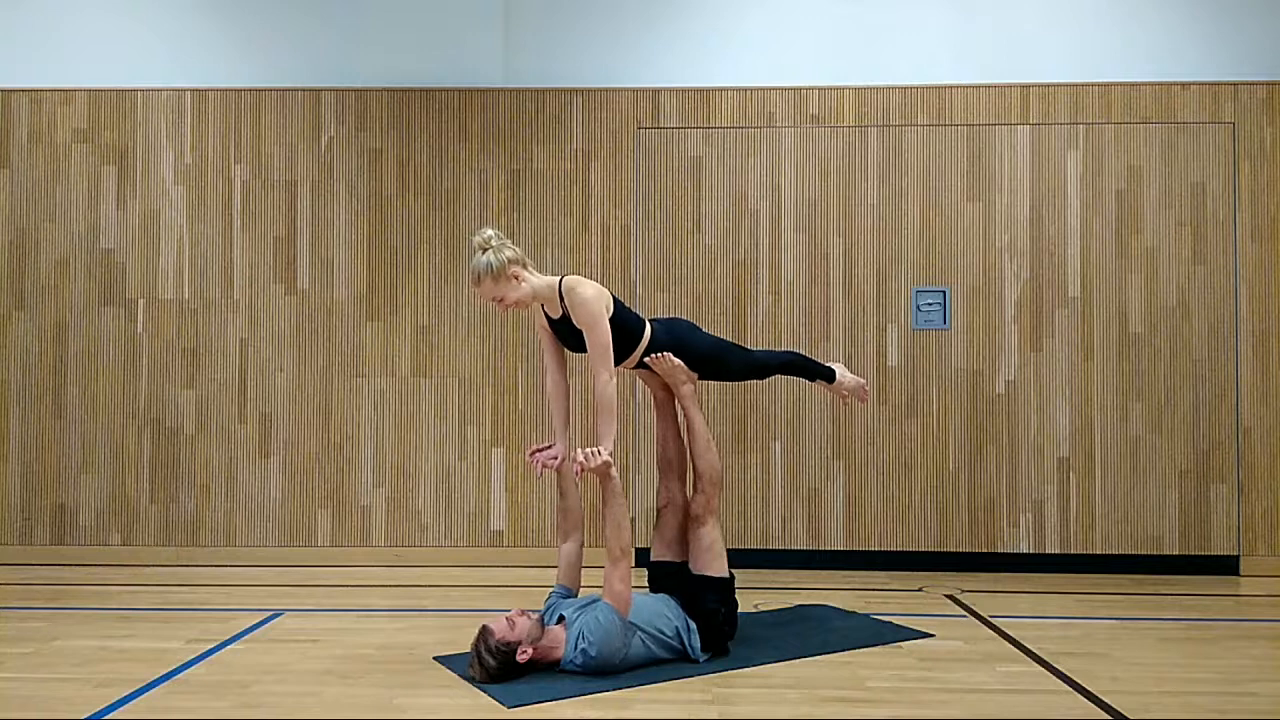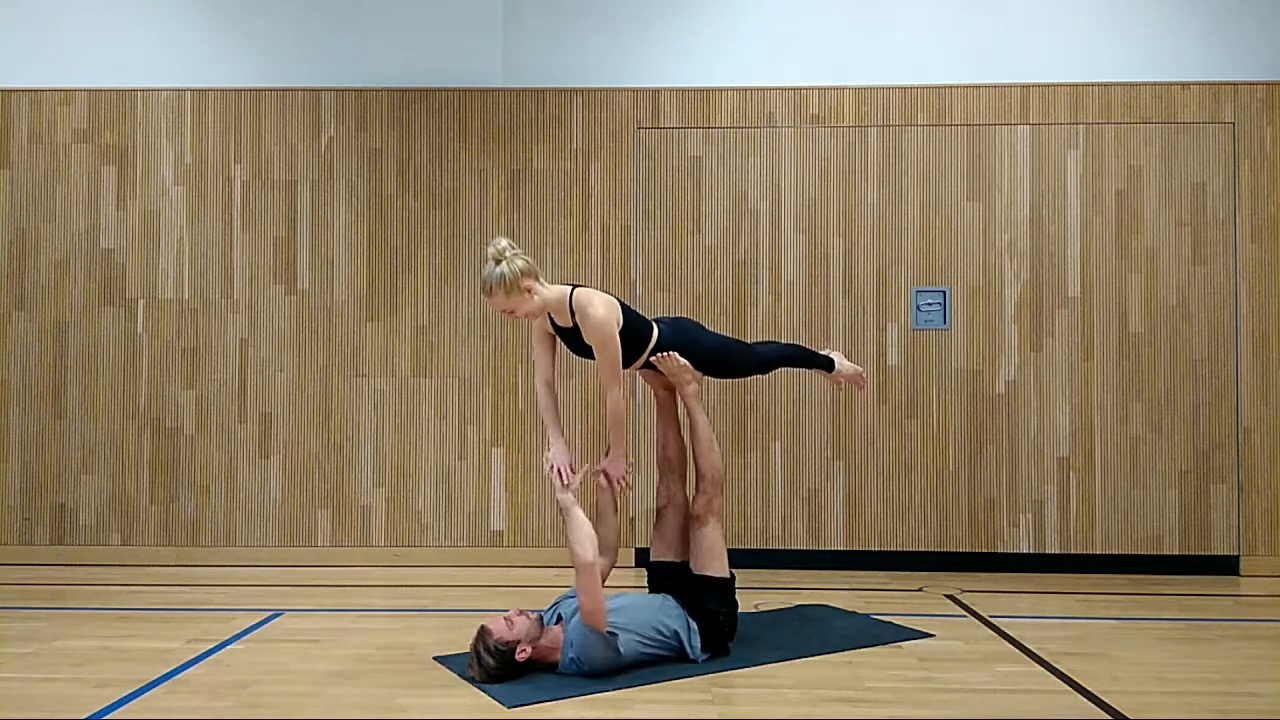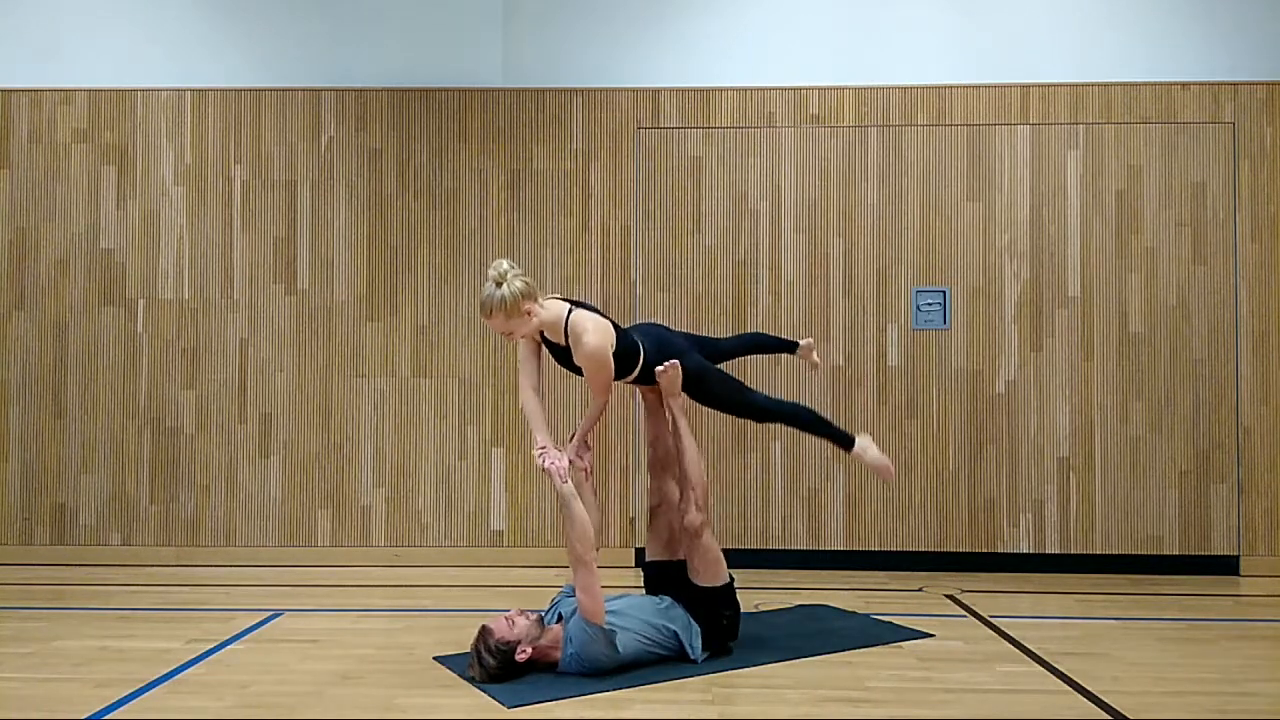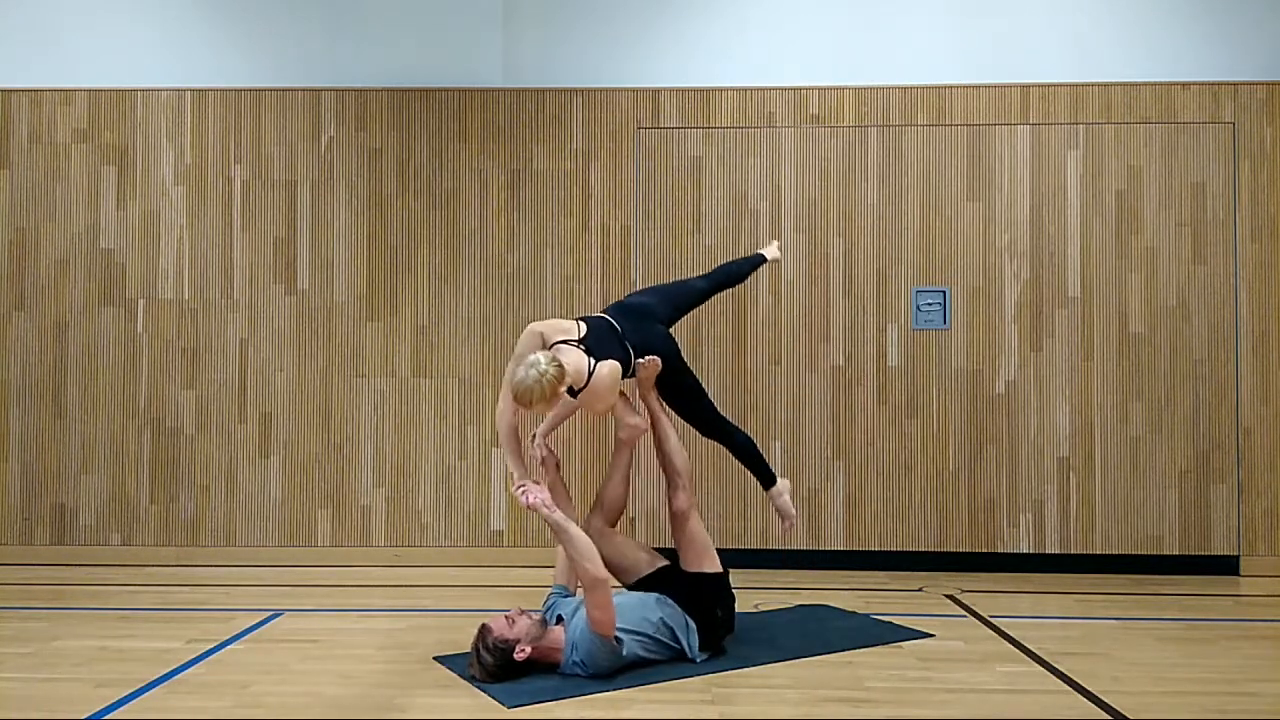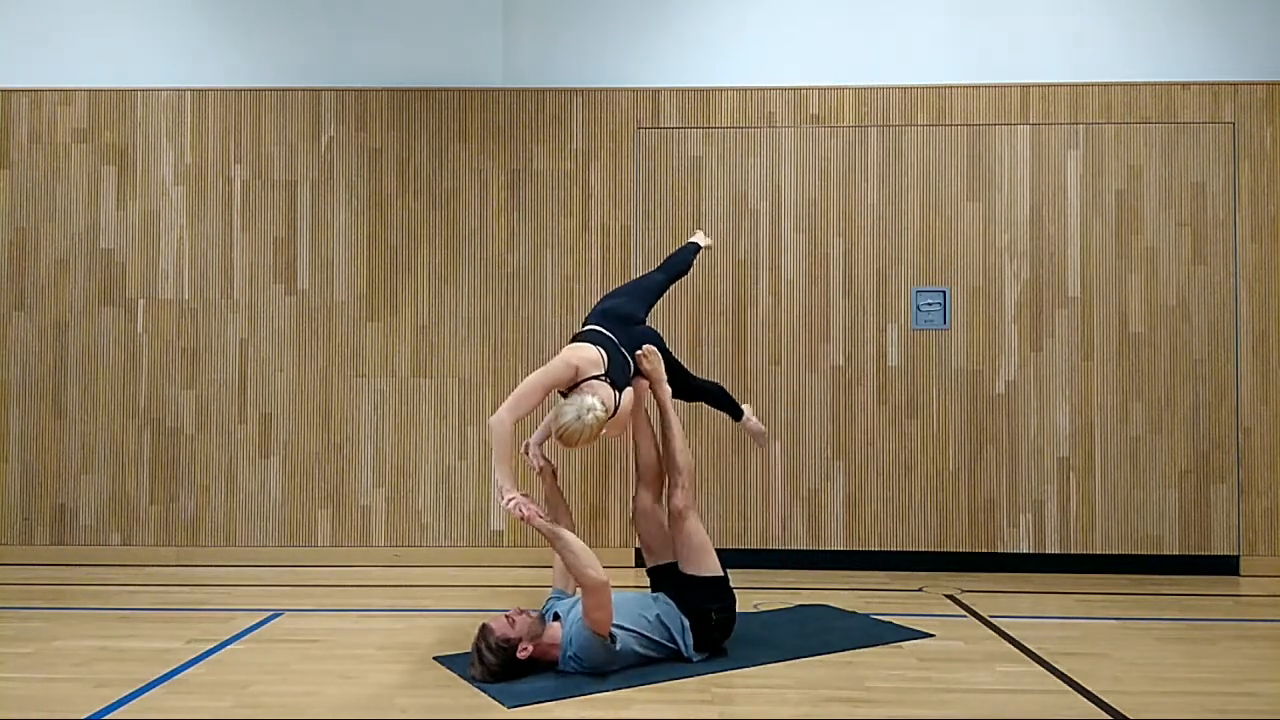
dt=1s
person 1, frame 1
left shoulder: (580, 295)
right shoulder: (543, 311)
left elbow: (605, 376)
right elbow: (555, 377)
left wrist: (605, 446)
right wrist: (560, 442)
left hip: (677, 346)
right hip: (655, 358)
left knee: (754, 365)
right knee: (753, 367)
left ankle: (832, 374)
right ankle: (828, 375)
person 1, frame 2
left shoulder: (592, 311)
right shoulder: (545, 316)
left elbow: (613, 391)
right elbow: (544, 384)
left wrist: (617, 454)
right wrist: (558, 445)
left hip: (683, 345)
right hip: (657, 346)
left knee: (757, 359)
right knee: (753, 359)
left ankle: (830, 362)
right ankle: (824, 362)
person 1, frame 3
left shoulder: (588, 340)
right shoulder: (536, 317)
left elbow: (600, 399)
right elbow: (528, 390)
left wrist: (580, 440)
right wrist: (544, 444)
left hip: (665, 360)
right hip: (642, 340)
left knee: (760, 406)
right knee: (726, 345)
left ankle: (854, 443)
right ankle: (798, 346)
person 1, frame 4
left shoulder: (599, 388)
right shoulder: (537, 335)
right elbow: (505, 408)
left wrist: (545, 430)
right wrist: (520, 474)
left hip: (654, 353)
right hip: (631, 313)
left knee: (712, 425)
right knee: (708, 284)
left ankle: (773, 485)
right ankle: (764, 256)
person 1, frame 5
left shoulder: (619, 413)
right shoulder: (573, 363)
right elbow: (501, 419)
right wrist: (507, 489)
left hip: (641, 348)
right hip: (612, 316)
left knee: (691, 388)
right knee: (662, 276)
left ankle: (741, 415)
right ankle: (696, 245)
person 2, frame 1
left shoulder: (555, 616)
right shoulder: (593, 649)
left elbow: (571, 540)
right elbow: (619, 557)
left wrist: (564, 473)
right wrist: (609, 479)
left hip: (670, 603)
right hip: (704, 622)
right knee: (702, 507)
left ankle: (665, 395)
right ankle: (684, 393)
person 2, frame 2
left shoulder: (556, 617)
right shoulder: (583, 654)
left elbow: (603, 558)
right elbow: (587, 564)
left wrist: (605, 493)
right wrist: (566, 501)
left hip: (671, 603)
right hip: (704, 621)
right knee: (705, 506)
left ankle: (667, 394)
right ankle: (689, 393)
person 2, frame 3
left shoulder: (557, 615)
right shoulder: (583, 651)
left elbow: (585, 551)
right elbow: (584, 562)
left wrist: (580, 480)
right wrist: (565, 490)
left hip: (669, 605)
right hip: (704, 625)
right knee: (693, 519)
right ankle: (673, 404)
person 2, frame 4
left shoulder: (555, 616)
right shoulder: (586, 654)
left elbow: (569, 545)
right elbow: (596, 579)
left wrist: (553, 473)
right wrist: (551, 513)
left hip: (670, 603)
right hip: (702, 619)
left knee: (595, 528)
right knee: (681, 504)
left ankle: (626, 440)
right ankle: (649, 398)
person 2, frame 5
left shoulder: (554, 615)
right shoulder: (582, 651)
left elbow: (565, 545)
right elbow: (596, 581)
left wrist: (549, 482)
right wrist: (540, 524)
left hip: (672, 604)
right hip: (702, 619)
right knee: (680, 504)
right ankle: (660, 392)
